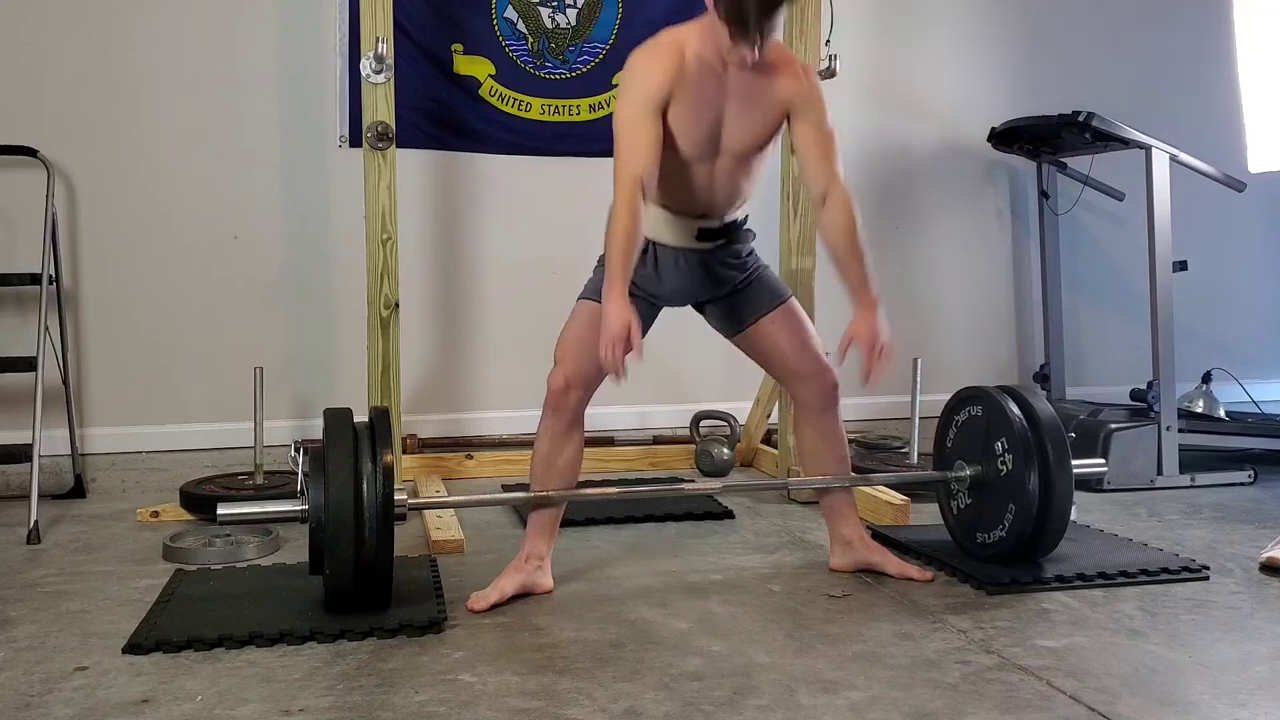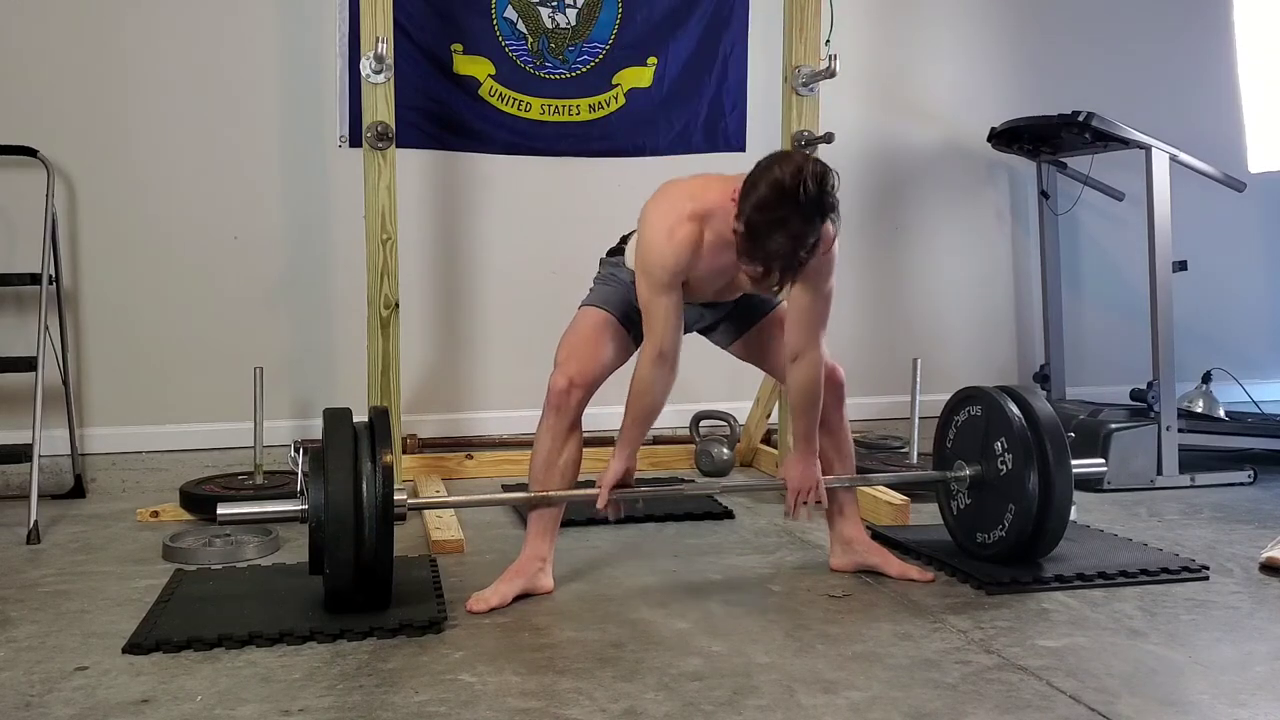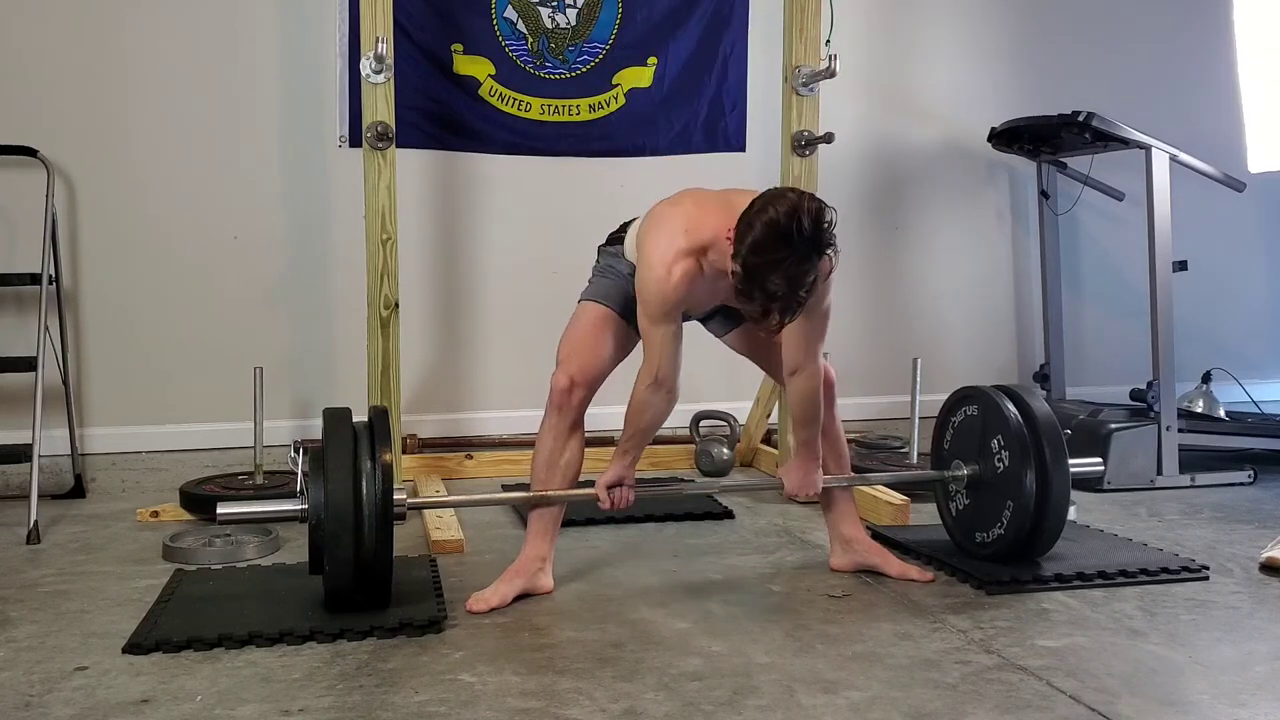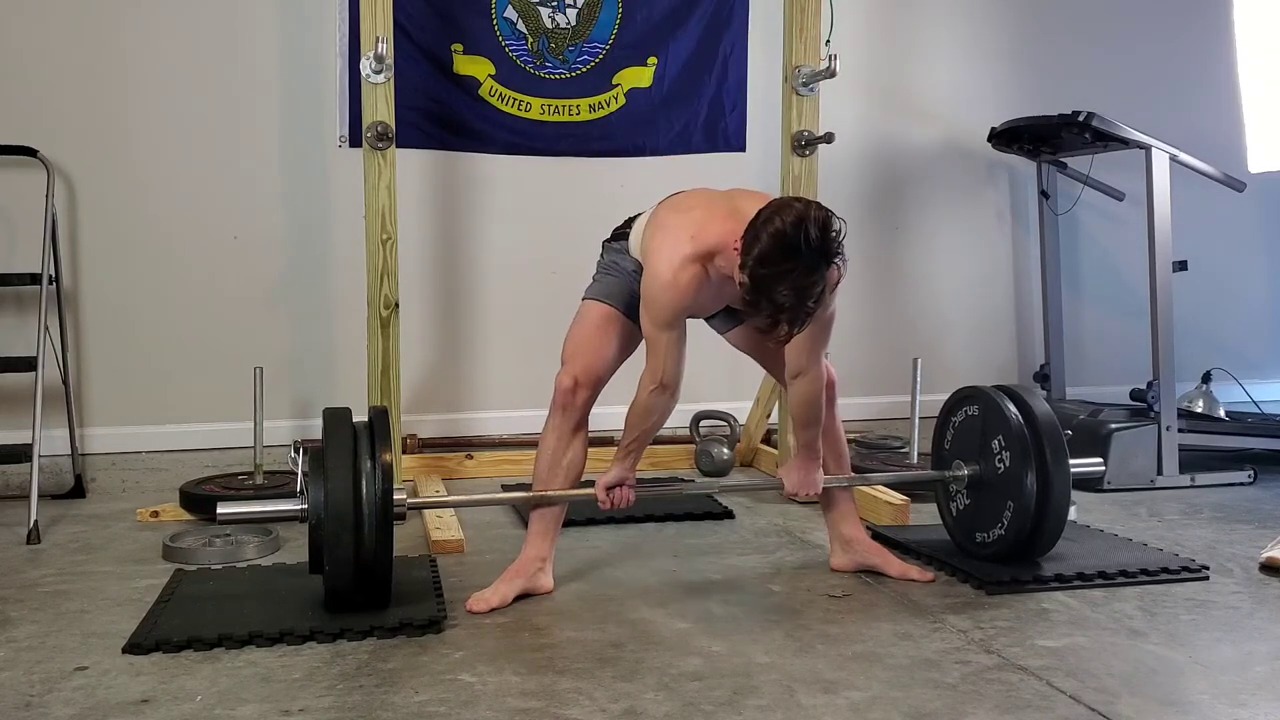
dt=0.4s
person 1, frame 1
left shoulder: (792, 80)
right shoulder: (659, 62)
left elbow: (829, 197)
right elbow: (631, 191)
left wrist: (865, 302)
right wrist: (615, 296)
left hip: (728, 249)
right hip: (649, 245)
left knee: (818, 381)
right knee: (567, 386)
left ankle: (848, 539)
right ankle: (534, 559)
person 1, frame 2
left shoulder: (814, 242)
right shoulder: (674, 226)
left elbow: (803, 355)
right elbow: (659, 358)
left wrist: (803, 452)
right wrist: (625, 452)
left hip: (724, 300)
right hip: (636, 281)
left knee: (828, 384)
right knee: (567, 387)
left ankle: (849, 540)
right ankle: (534, 561)
person 1, frame 3
left shoulder: (809, 262)
right shoulder: (669, 260)
left elbow: (802, 369)
right elbow: (660, 384)
left wrist: (806, 458)
right wrist: (623, 463)
left hip: (716, 292)
right hip: (632, 269)
left knee: (822, 382)
right knee: (569, 386)
left ankle: (849, 541)
right ankle: (534, 561)
person 1, frame 4
left shoulder: (814, 267)
right shoulder: (675, 266)
left elbow: (804, 373)
right elbow: (662, 385)
left wrist: (807, 459)
left hip: (722, 271)
right hip: (636, 262)
left knee: (822, 383)
right knee: (574, 386)
left ankle: (849, 540)
right ankle: (534, 561)
